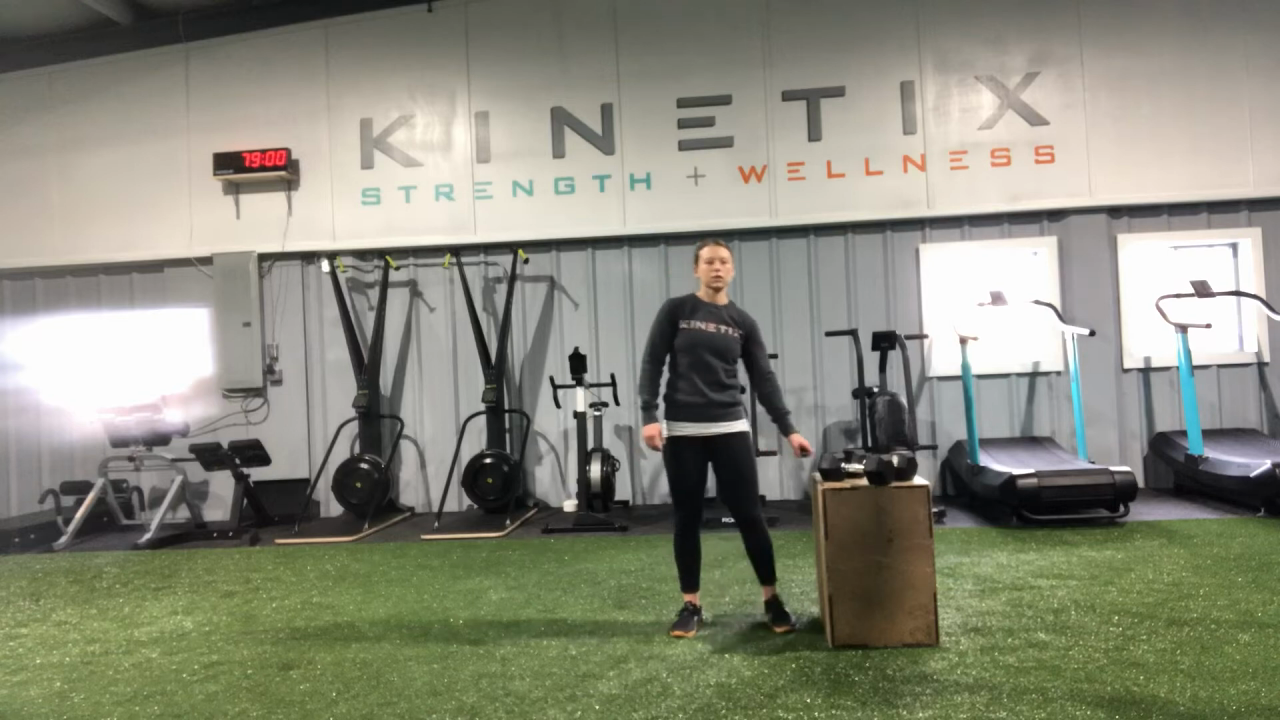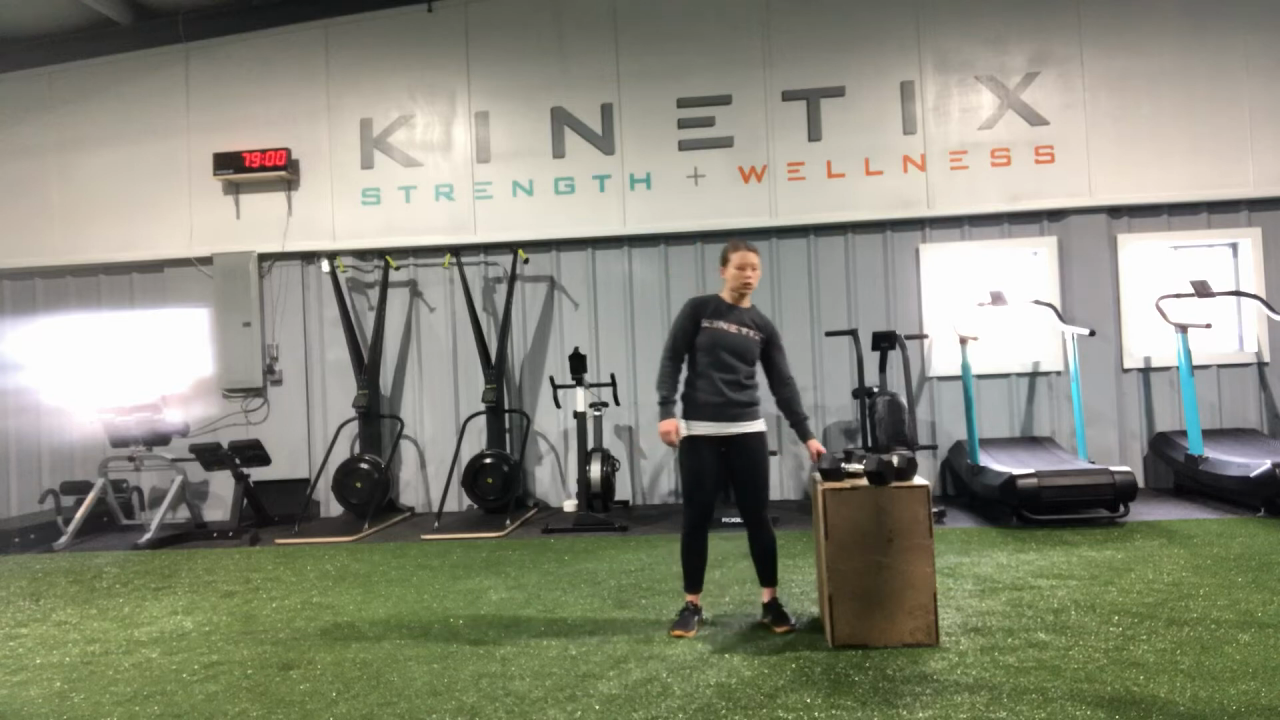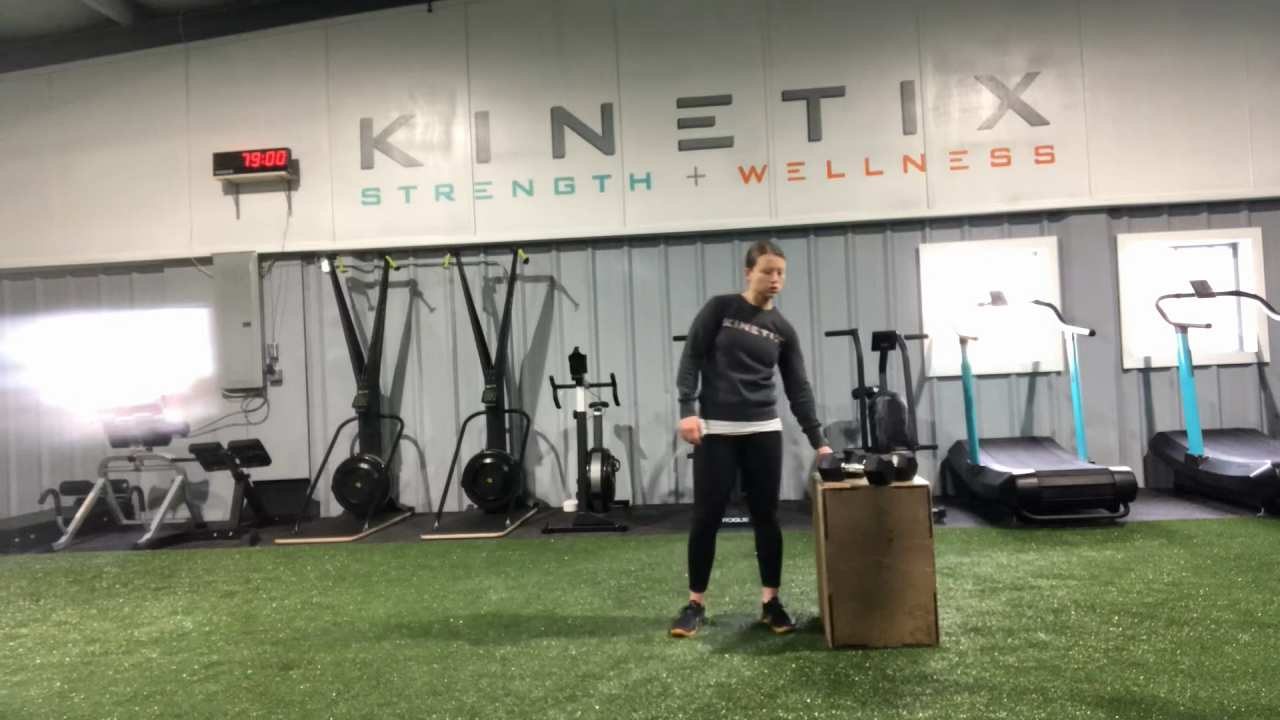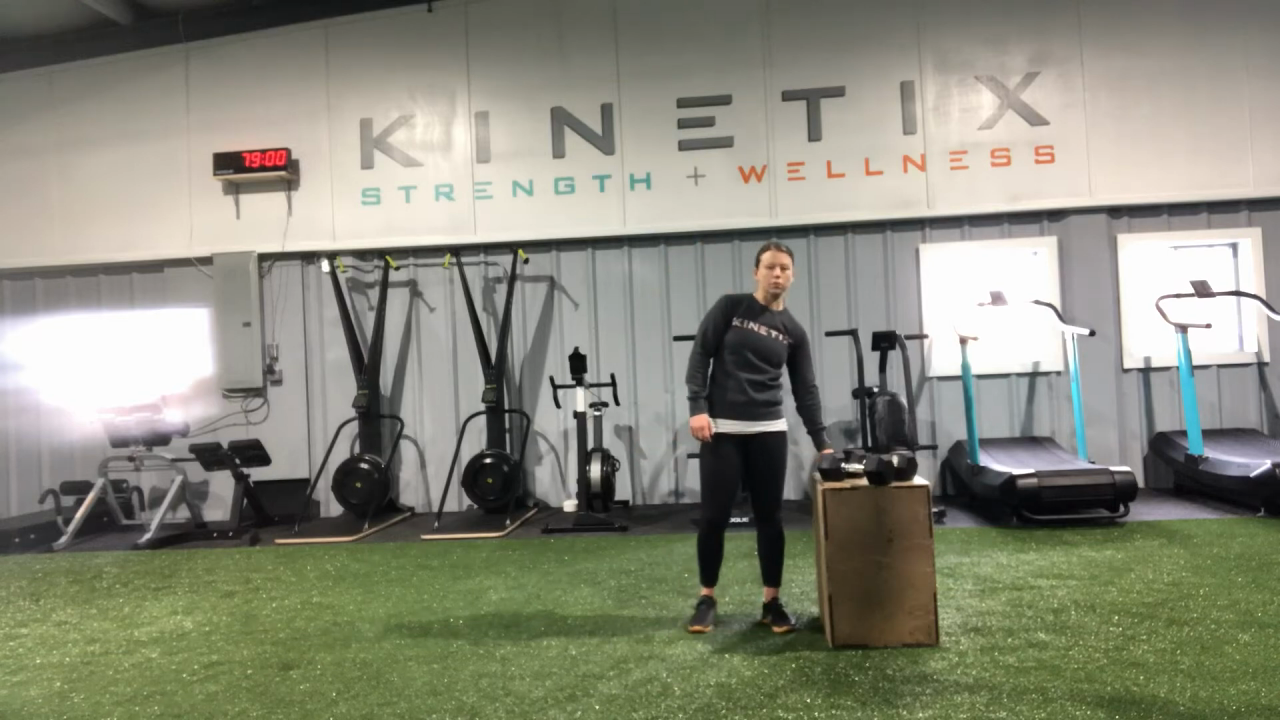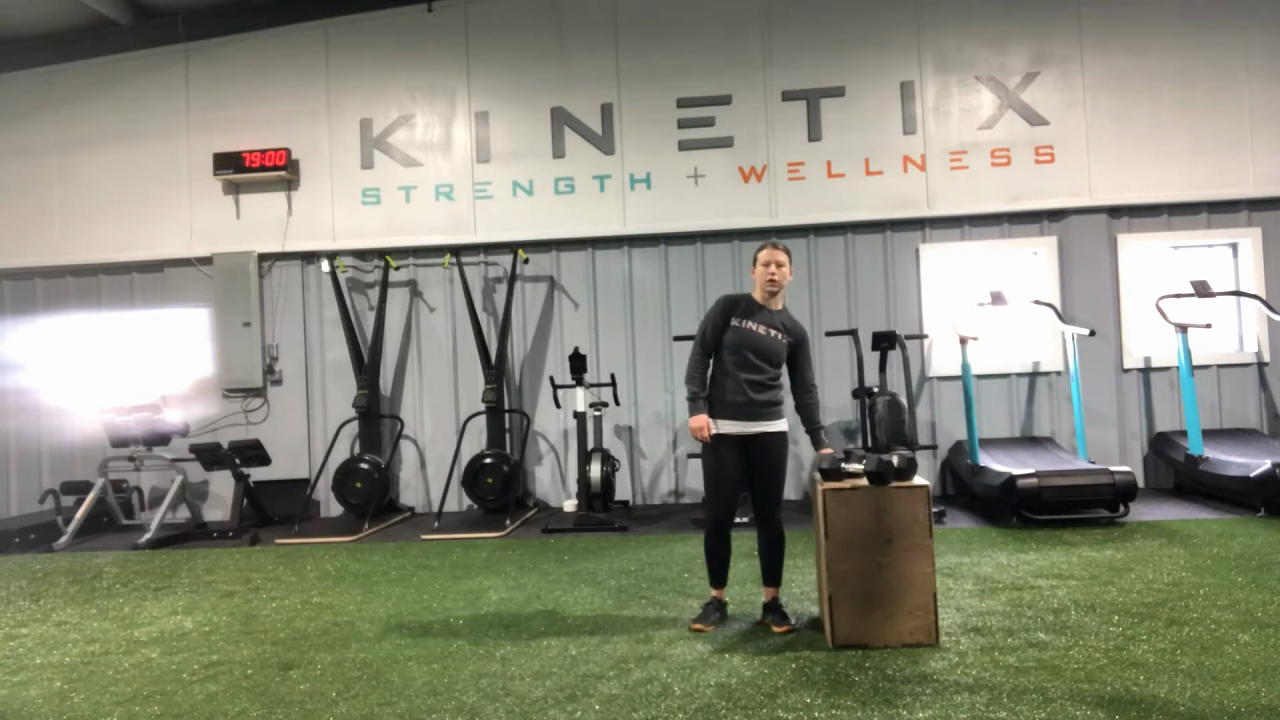
dt=0.2s
person 1, frame 1
left shoulder: (743, 322)
right shoulder: (674, 310)
left elbow: (763, 378)
right elbow: (652, 364)
left wrist: (788, 428)
right wrist: (649, 415)
left hip: (730, 427)
right hip: (682, 429)
left knee: (749, 515)
right knee: (687, 518)
left ankle: (772, 598)
right ankle: (691, 605)
person 1, frame 2
left shoulder: (763, 326)
right shoulder: (697, 309)
left elbow: (782, 383)
right elbow: (671, 360)
left wrist: (806, 434)
right wrist: (667, 411)
left hip: (747, 430)
right hip: (699, 429)
left knee: (757, 517)
right knee: (696, 518)
left ankle: (771, 601)
right ankle: (692, 605)
person 1, frame 3
left shoulder: (783, 329)
right shoulder: (719, 308)
left elbow: (798, 387)
right elbow: (691, 358)
left wrist: (818, 440)
right wrist: (687, 409)
left hip: (763, 429)
right hip: (715, 428)
left knee: (766, 516)
right knee: (706, 516)
left ankle: (771, 601)
right ankle: (695, 603)
person 1, frame 4
left shoulder: (794, 331)
right shoulder: (729, 307)
left elbow: (805, 390)
right elbow: (700, 356)
left wrist: (821, 443)
right wrist: (697, 407)
left hip: (769, 429)
right hip: (722, 427)
left knee: (769, 516)
right knee: (714, 515)
left ankle: (772, 601)
right ankle: (707, 597)
person 1, frame 5
left shoulder: (794, 330)
right shoulder: (728, 307)
left elbow: (804, 389)
right elbow: (700, 357)
left wrist: (820, 442)
right wrist: (696, 406)
left hip: (770, 429)
right hip: (722, 427)
left knee: (769, 516)
right knee: (718, 516)
left ankle: (772, 602)
right ankle: (717, 599)
